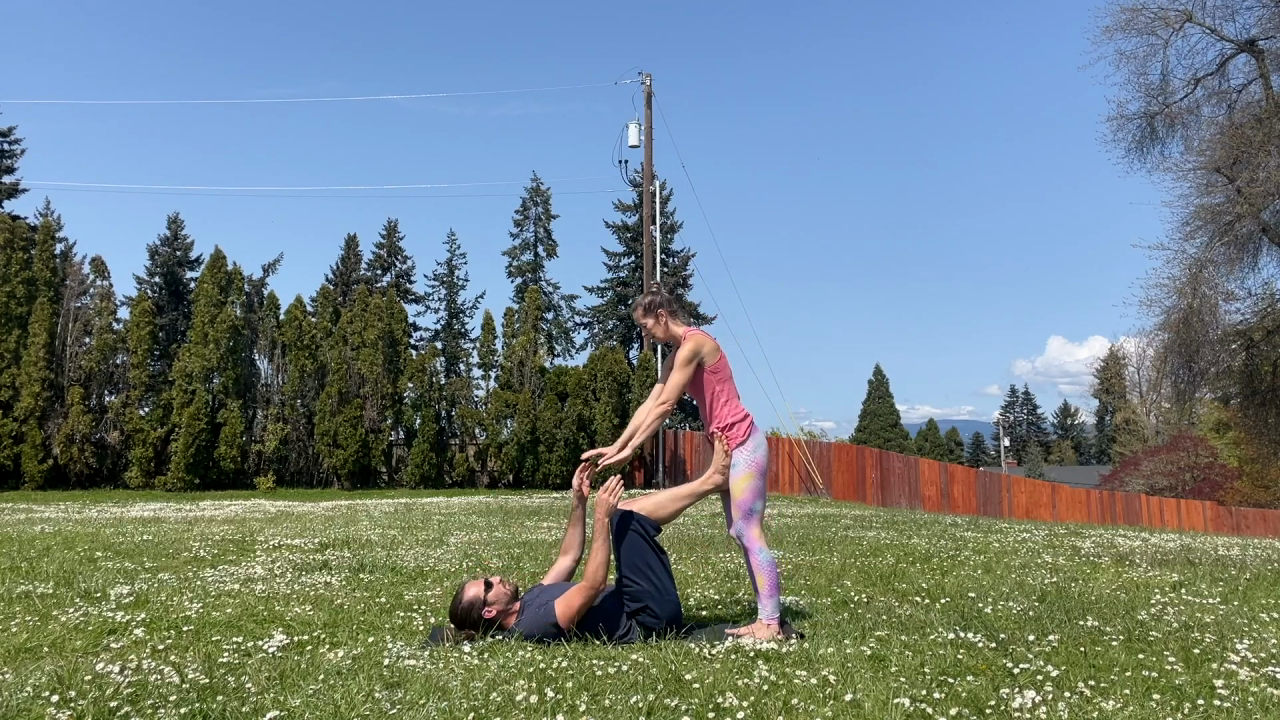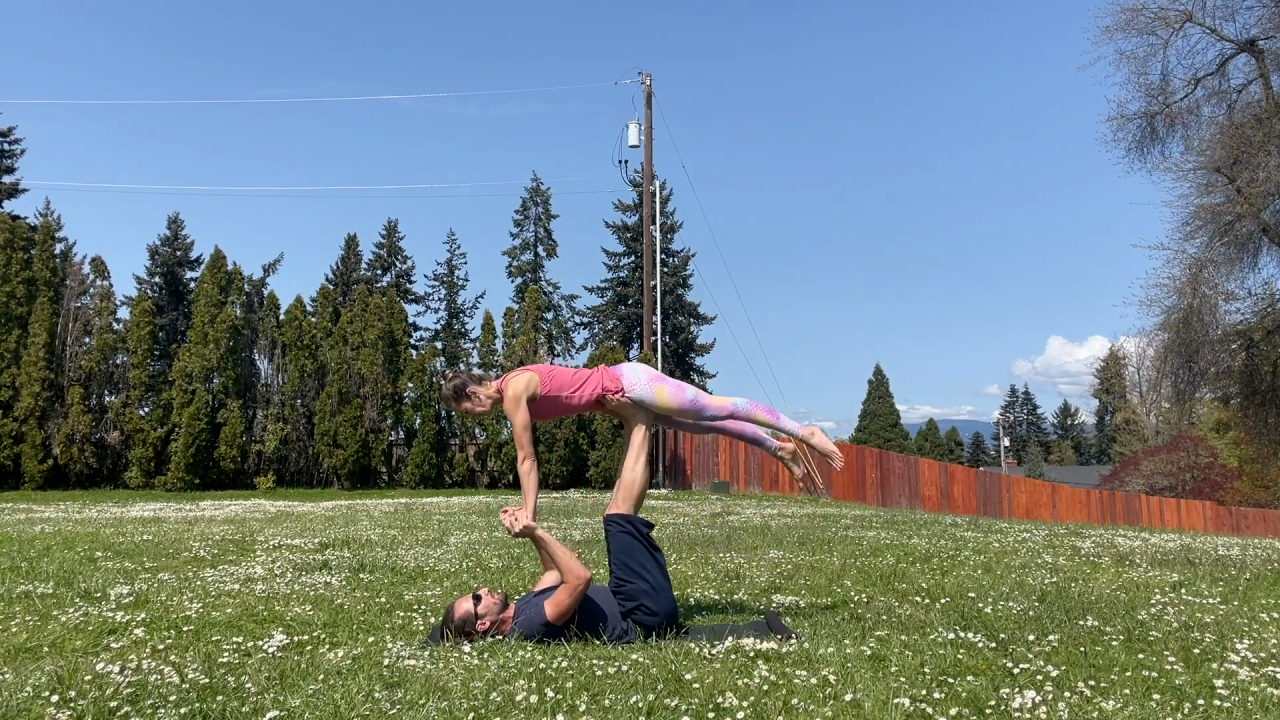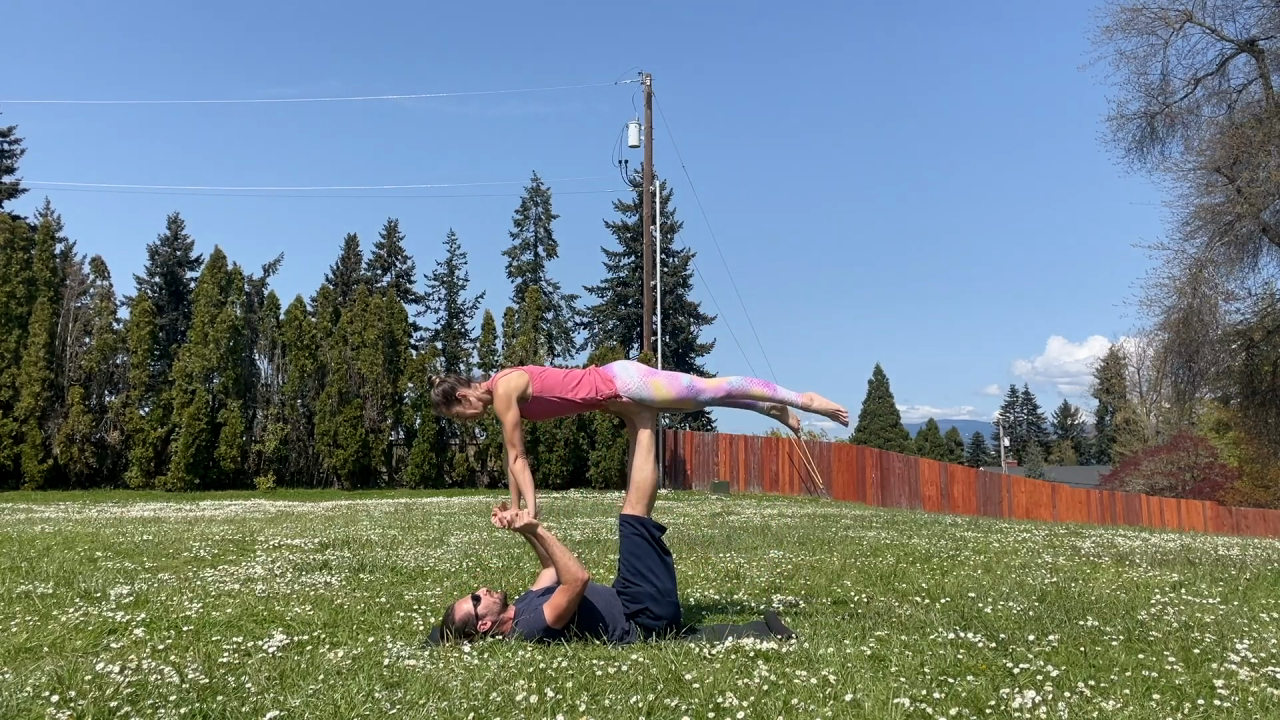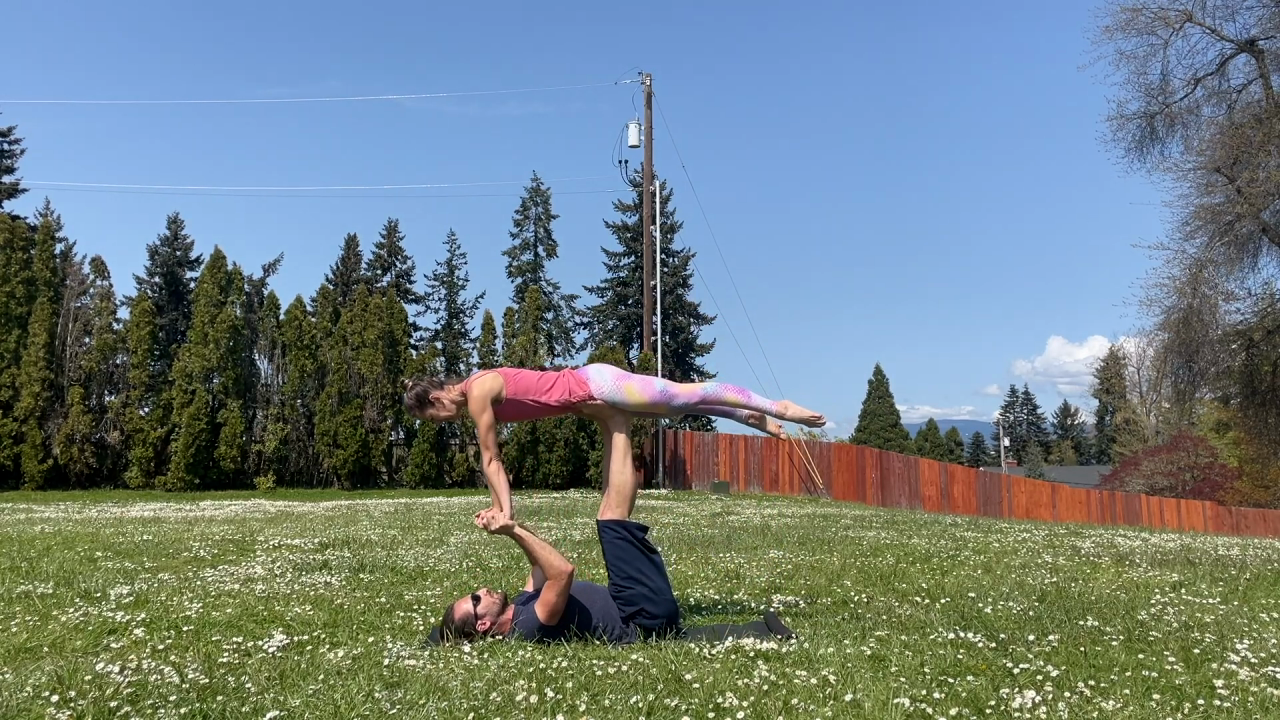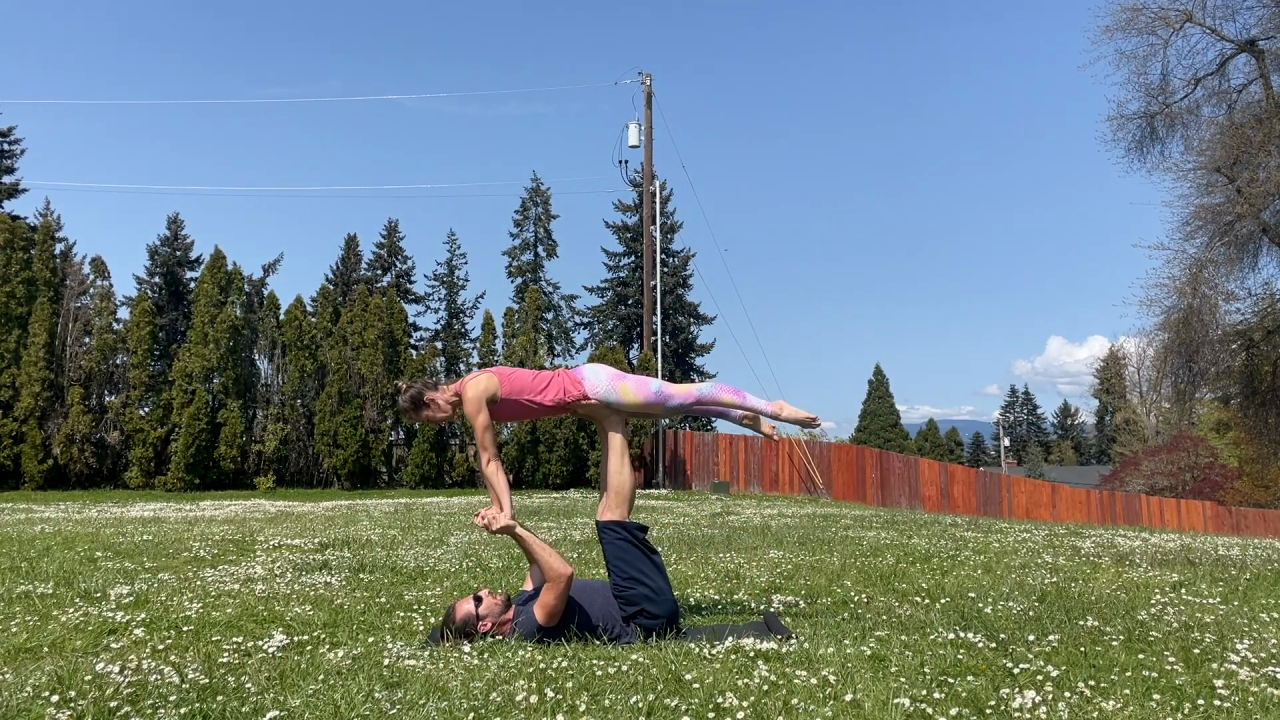
dt=1s
person 1, frame 1
left shoulder: (693, 343)
right shoulder: (675, 354)
left elbow: (664, 406)
right elbow: (648, 405)
left wrist: (628, 450)
right wrist: (614, 448)
left hip: (743, 443)
right hip: (729, 447)
left knee: (748, 534)
right knee: (740, 532)
left ankle: (771, 623)
right ankle: (765, 617)
person 1, frame 2
left shoulder: (513, 391)
right shoulder: (514, 392)
left elbow: (526, 459)
right elbow: (526, 458)
left wrist: (529, 516)
right wrist: (526, 509)
left hip: (626, 385)
right hip: (622, 393)
left knee: (721, 411)
right knee: (705, 422)
left ankle: (803, 433)
right ankle: (781, 448)
person 1, frame 3
left shoulder: (504, 390)
right shoulder: (503, 394)
left elbow: (517, 457)
right elbow: (515, 457)
left wrist: (532, 510)
right wrist: (516, 507)
left hip: (620, 384)
right hip: (615, 394)
left knee: (712, 389)
right knee: (706, 396)
left ankle: (801, 399)
right ankle: (772, 408)
person 1, frame 4
left shoulder: (477, 392)
right shoulder: (477, 394)
left elbow: (490, 458)
right elbow: (492, 458)
left wrist: (507, 511)
right wrist: (498, 507)
left hip: (593, 387)
right hip: (588, 397)
left knee: (688, 397)
right knee: (681, 405)
left ankle: (776, 408)
right ankle: (753, 418)
person 1, frame 5
left shoulder: (472, 394)
right shoulder: (473, 394)
left elbow: (490, 459)
right elbow: (490, 458)
left wrist: (508, 510)
right wrist: (497, 505)
left hip: (589, 387)
right hip: (583, 395)
left knee: (683, 395)
right knee: (678, 404)
left ankle: (771, 409)
right ankle: (747, 419)
person 2, frame 1
left shoulder: (529, 602)
right shoulder: (534, 626)
left elbow: (568, 556)
right elbow: (592, 584)
left wrist: (578, 501)
right wrist: (602, 519)
left hip: (648, 618)
right hip: (648, 622)
left knee: (624, 517)
right knee: (629, 515)
left ankle: (709, 480)
right ankle: (710, 480)
person 2, frame 2
left shoulder: (521, 610)
right shoulder: (530, 627)
left elbow: (558, 571)
right elbow: (580, 578)
left wrist: (530, 529)
right wrist: (536, 532)
left hip: (646, 619)
right hip: (644, 618)
right knee: (620, 514)
person 2, frame 3
left shoulder: (523, 607)
right shoulder: (532, 627)
left elbow: (553, 567)
right elbow: (577, 578)
left wrist: (526, 530)
right wrist: (536, 530)
left hip: (645, 621)
right hip: (647, 618)
right knee: (634, 513)
person 2, frame 4
left shoulder: (522, 606)
right shoulder: (528, 627)
left elbow: (542, 566)
right elbow: (562, 571)
left wrist: (512, 530)
right wrist: (515, 529)
left hip: (645, 622)
right hip: (645, 619)
right knee: (611, 514)
person 2, frame 5
left shoulder: (520, 607)
right shoulder: (530, 628)
left elbow: (542, 567)
right elbow: (562, 574)
left wrist: (513, 529)
right wrist: (516, 531)
left hip: (647, 621)
right hip: (646, 617)
right knee: (611, 516)
